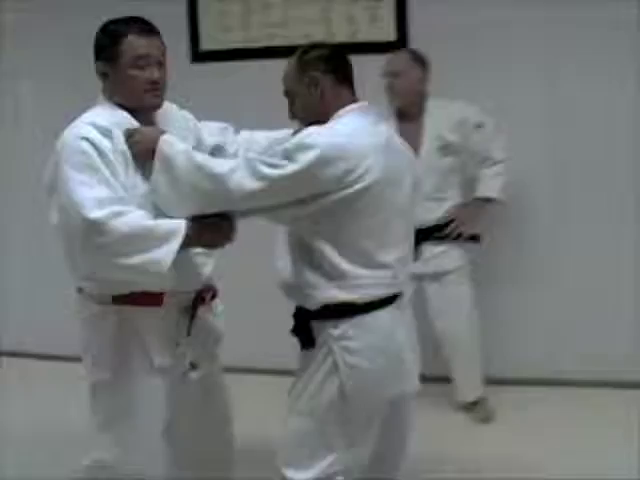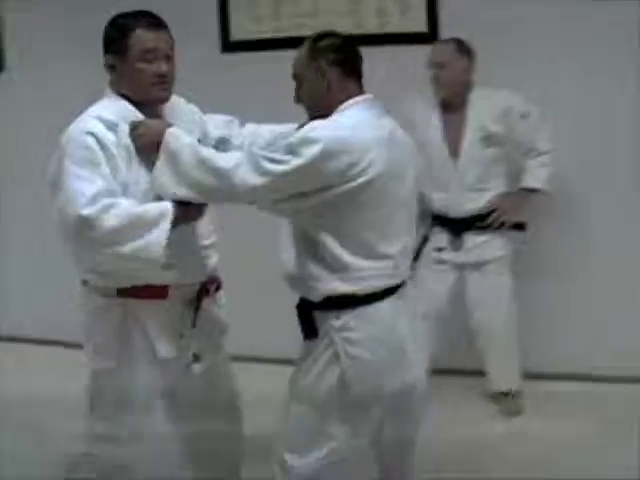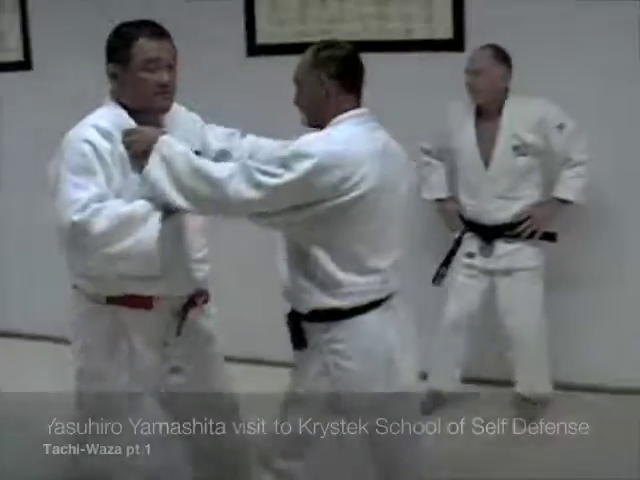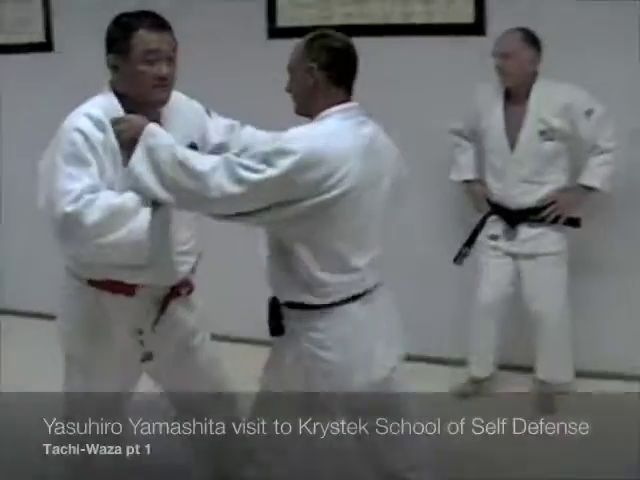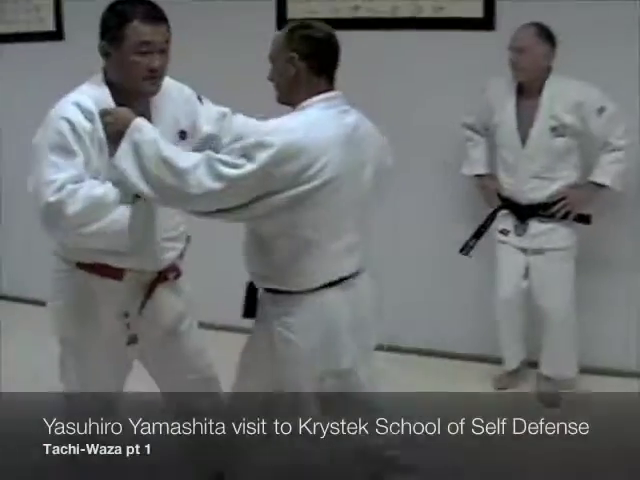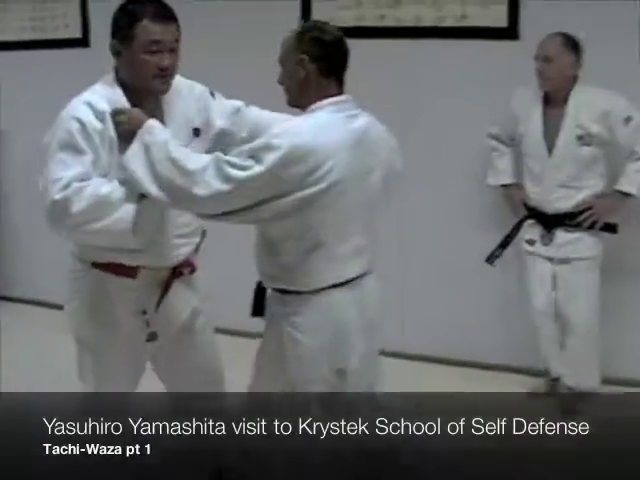
dt=0.1s
person 1, frame 1
left shoulder: (176, 123)
right shoulder: (86, 141)
left elbow: (236, 148)
right elbow: (100, 229)
right wrist: (192, 234)
left hip: (186, 315)
right hip: (127, 324)
left knee: (205, 434)
person 1, frame 2
left shoulder: (182, 115)
right shoulder: (93, 135)
right elbow: (88, 224)
right wrist: (174, 214)
left hip: (191, 306)
right hip: (129, 315)
left knee: (217, 419)
right knee: (126, 441)
person 1, frame 3
left shoulder: (183, 125)
right shoulder: (90, 140)
right elbow: (83, 227)
right wrist: (162, 205)
left hip: (184, 314)
right hip: (118, 323)
left knee: (216, 423)
person 1, frame 4
left shoulder: (186, 114)
right shoulder: (84, 130)
left elbow: (240, 145)
right elbow: (76, 219)
right wrist: (151, 197)
left hip: (168, 303)
right hip: (104, 308)
left knee: (213, 405)
person 1, frame 5
left shoulder: (179, 102)
right shoulder: (75, 116)
right elbow: (60, 206)
left hip: (159, 287)
right hip: (95, 291)
left knee: (196, 387)
person 1, frame 6
left shoulder: (193, 98)
right shoulder: (85, 117)
left elbow: (248, 124)
right elbow: (64, 205)
left hip: (177, 282)
right hip: (115, 289)
left knee: (202, 386)
person 2, frame 1
left shoulder: (329, 147)
right shoulder: (389, 144)
left elbow: (239, 182)
left wrist: (163, 149)
left hip: (349, 343)
right hip: (385, 327)
person 2, frame 2
left shoulder: (333, 141)
right shoulder: (394, 136)
left elbow: (244, 177)
left wrist: (169, 142)
left hip: (351, 332)
right hip: (390, 317)
person 2, frame 3
left shoulder: (325, 154)
right shoulder: (388, 150)
left elbow: (235, 188)
left wrist: (160, 148)
left hip: (342, 341)
right hip: (383, 326)
person 2, frame 4
left shoulder: (310, 149)
right shoulder: (380, 143)
left elbow: (218, 184)
left wrist: (149, 139)
left hip: (321, 330)
right hip: (372, 314)
person 2, frame 5
left shoulder: (287, 140)
right shoulder: (368, 135)
left elbow: (198, 183)
left wrist: (135, 132)
left hip: (302, 313)
right hip: (352, 298)
person 2, frame 6
left shoulder: (296, 144)
right shoulder: (379, 138)
left elbow: (207, 184)
left wrist: (147, 133)
left hip: (309, 313)
right hip: (358, 299)
person 3, frame 1
left shoulder: (458, 118)
left elbow: (494, 160)
left wrist: (478, 206)
left hip: (445, 243)
left knee: (456, 326)
left ankle: (472, 395)
person 3, frame 2
left shoulder: (503, 107)
right shoulder: (418, 116)
left elbow: (540, 150)
left wrist: (522, 197)
left hip: (487, 233)
right hip: (439, 234)
left knee: (493, 317)
right knee: (422, 312)
left ankle: (506, 386)
person 3, frame 3
left shoulder: (538, 116)
right shoulder: (456, 118)
left elbow: (577, 159)
right elbow: (432, 157)
left wrist: (554, 205)
right wrist: (443, 199)
left hip: (519, 241)
right hip: (473, 240)
left knee: (524, 325)
right knee: (454, 317)
left ankle: (533, 393)
right ankle: (439, 387)
person 3, frame 4
left shoulder: (566, 101)
right shoulder: (484, 99)
left elbow: (604, 147)
right elbow: (463, 138)
left wrist: (580, 192)
right wrist: (471, 181)
left hip: (543, 226)
right hip: (498, 223)
left knee: (548, 309)
right knee: (487, 301)
left ankle: (550, 381)
right ankle: (479, 373)
person 3, frame 5
left shoulder: (578, 98)
right shoulder: (497, 93)
left elbow: (617, 144)
right elbow: (474, 131)
left wrist: (591, 188)
right wrist: (483, 175)
left hip: (554, 220)
right hip: (510, 217)
left knee: (555, 305)
right knee: (507, 297)
left ankle: (555, 375)
right ankle: (514, 364)
person 3, frame 6
left shoulder: (604, 107)
right shoulder: (522, 103)
right elbow: (500, 141)
right wrist: (508, 185)
left hip: (580, 230)
right hip: (536, 227)
left knee: (578, 313)
right knee: (542, 308)
left ankle: (577, 383)
right ankle: (556, 374)
